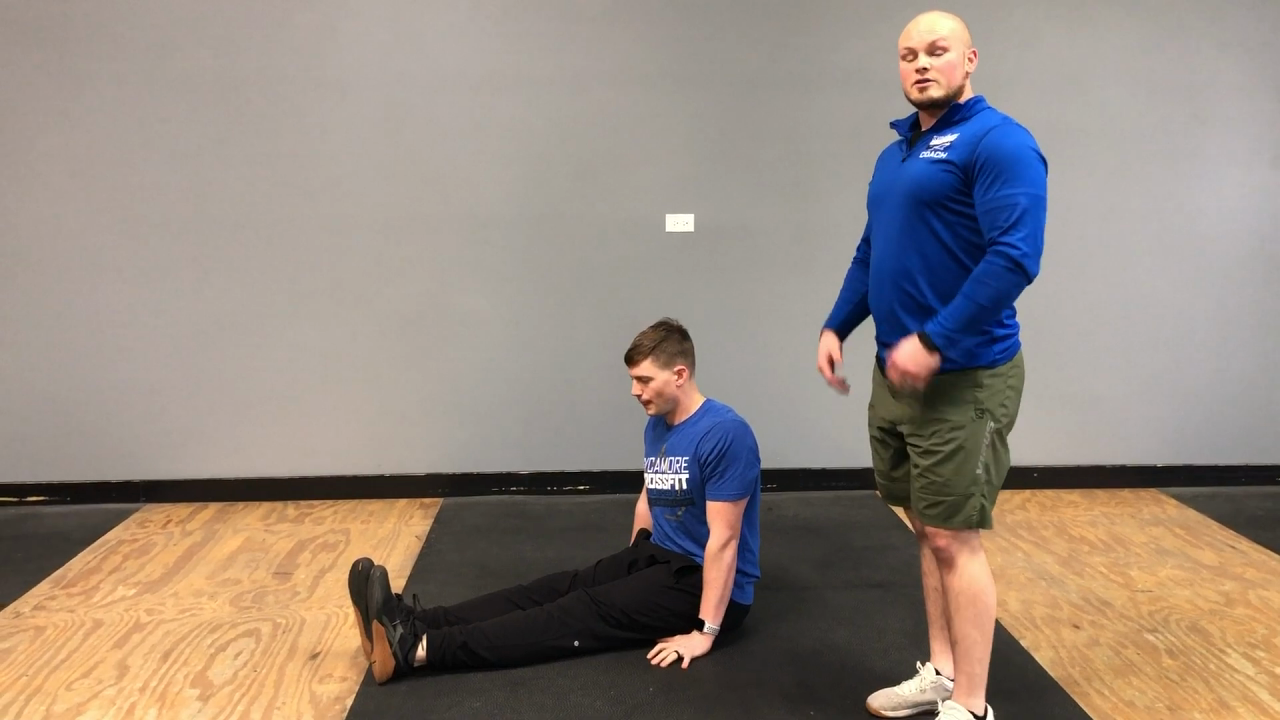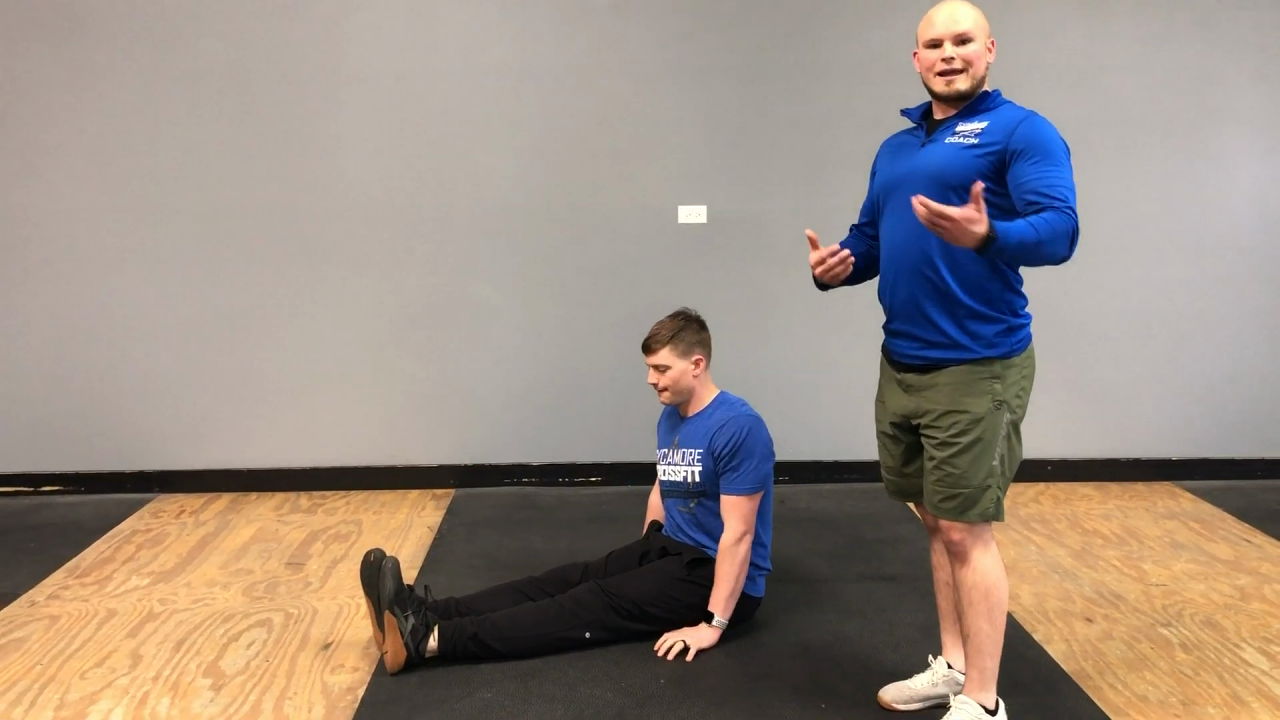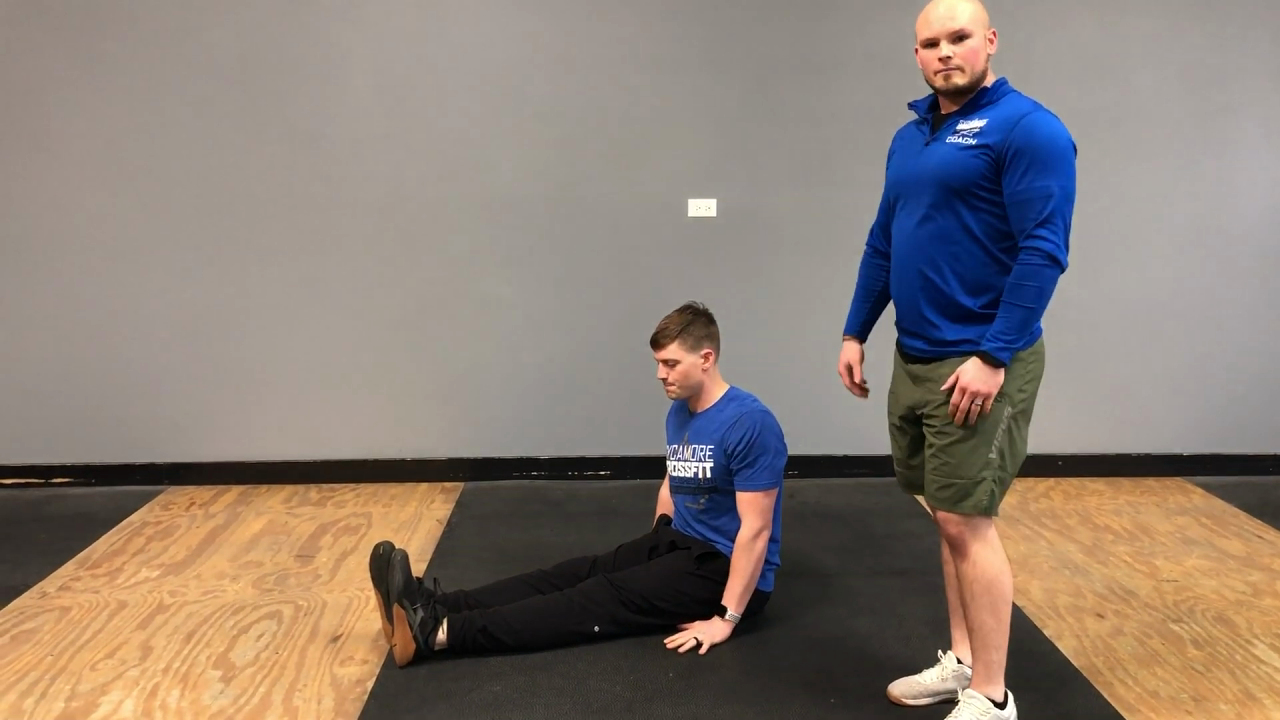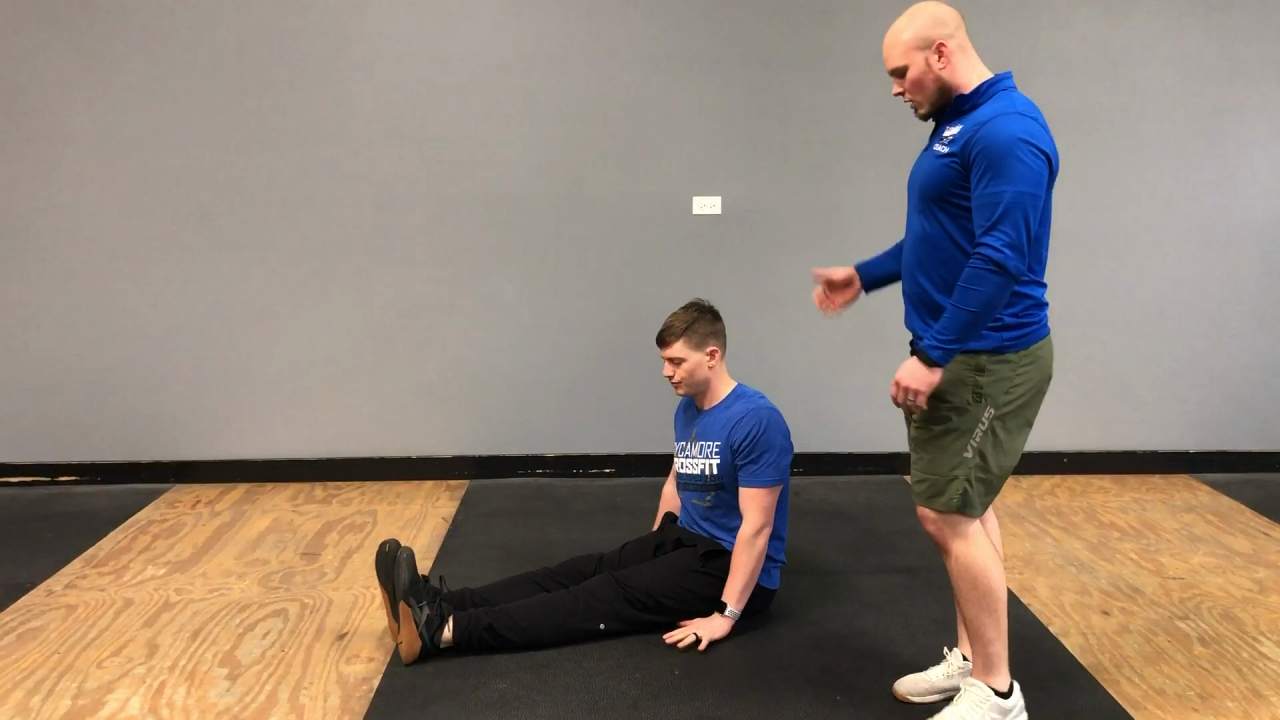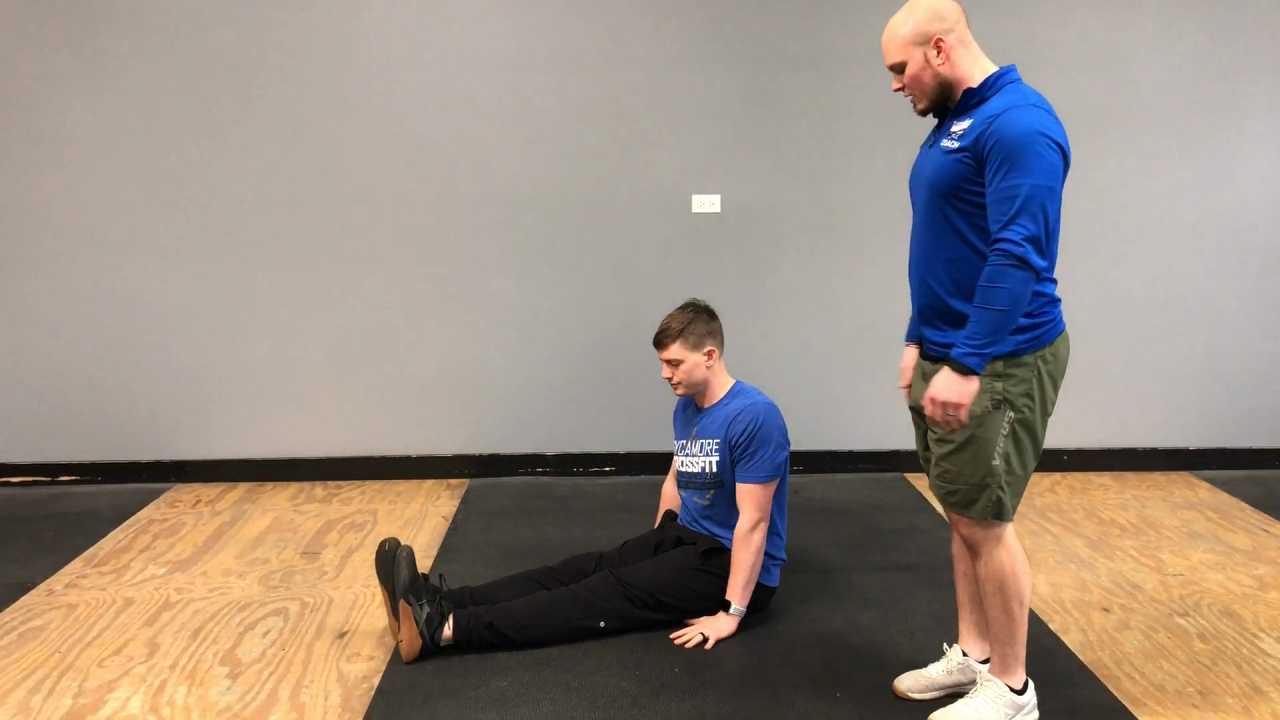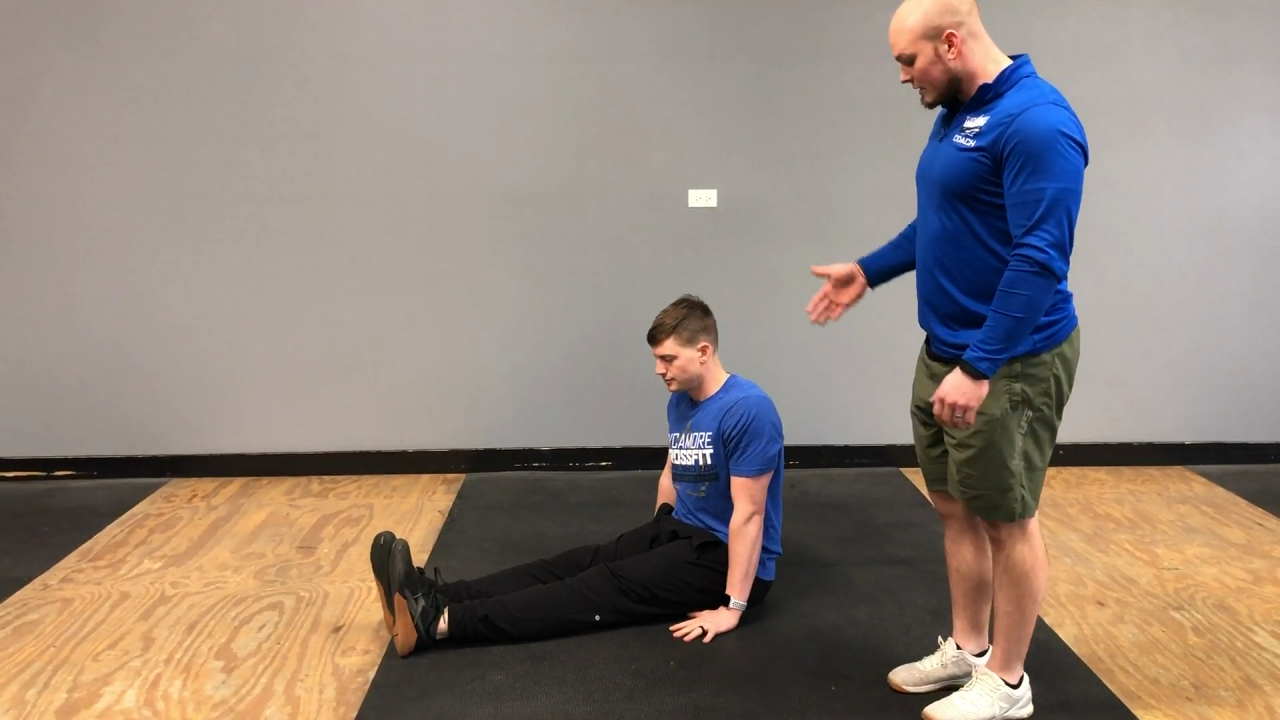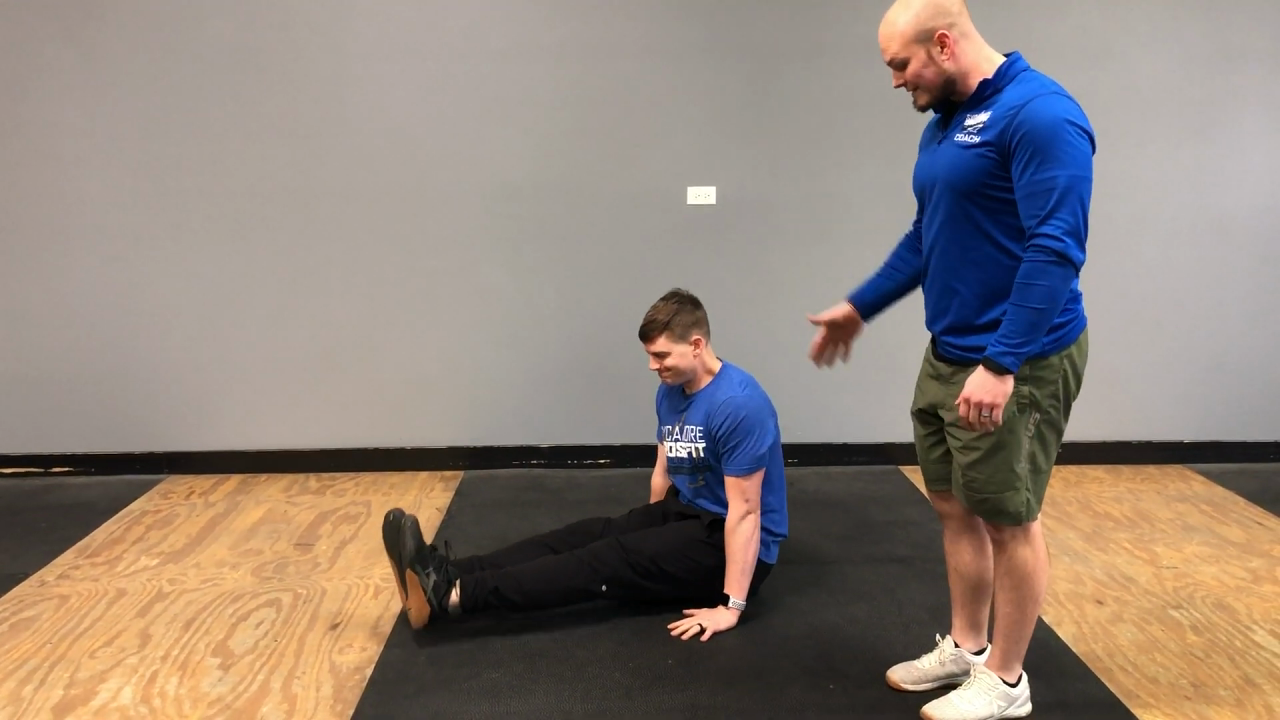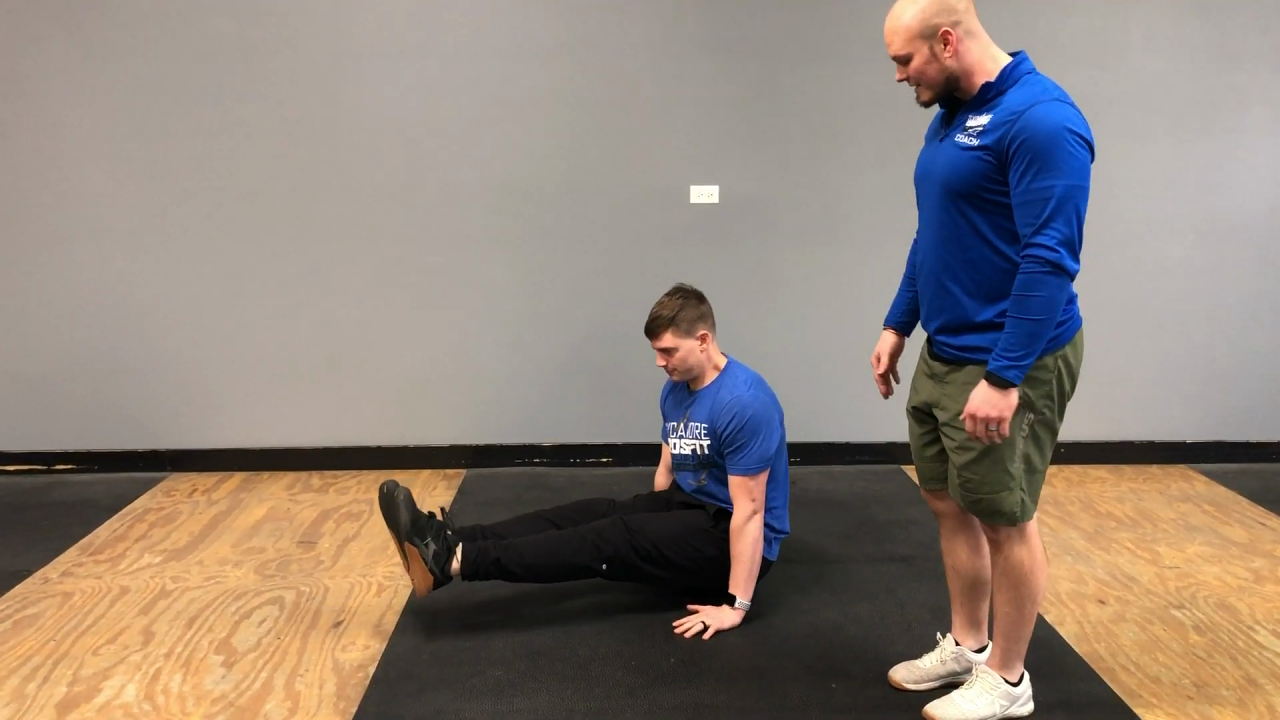
dt=0.5s
person 1, frame 1
left shoulder: (999, 142)
right shoulder: (896, 153)
left elbow: (1015, 257)
right elbow: (870, 255)
left wrist: (936, 343)
right wrist: (836, 327)
left hip: (962, 376)
right hip: (898, 372)
left knee: (952, 537)
right knee: (929, 530)
person 1, frame 2
left shoulder: (1022, 132)
right shoulder: (896, 148)
left elbow: (1056, 229)
right elbow: (871, 236)
left wrist: (988, 238)
right wrist: (837, 263)
left hip: (977, 369)
right hip: (901, 365)
left knee: (967, 532)
right knee: (936, 522)
person 1, frame 3
left shoulder: (1026, 129)
right shoulder: (909, 137)
left elbow: (1043, 251)
right elbow: (881, 243)
left wrist: (992, 356)
right wrist: (854, 332)
left hip: (980, 361)
right hip: (914, 358)
left knee: (966, 523)
right knee: (947, 518)
right ankle: (961, 661)
person 1, frame 4
left shoulder: (1007, 130)
right shoulder: (956, 126)
left elbow: (999, 260)
left wrist: (931, 356)
right wrist: (865, 276)
left hip: (989, 361)
right hip: (959, 355)
left knee: (947, 516)
right knee: (963, 510)
right ankle: (970, 657)
person 1, frame 5
left shoulder: (1018, 124)
right shoulder: (952, 124)
left elbow: (1018, 256)
left wrist: (966, 364)
right wrist: (918, 341)
left hip: (1000, 362)
right hip: (949, 356)
left knee: (982, 522)
right knee: (962, 513)
right ankle: (972, 654)
person 1, frame 6
left shoulder: (1036, 121)
right shoulder: (955, 115)
left elbow: (1039, 260)
left wrist: (980, 367)
right wrist: (867, 271)
left hip: (1009, 363)
right hip: (943, 351)
left knee: (1005, 518)
right knee: (956, 507)
right ankle: (967, 648)
person 1, frame 7
left shoulder: (1040, 115)
right shoulder: (944, 121)
left elbow: (1056, 250)
left wrist: (1001, 364)
right wrist: (859, 305)
left hip: (1016, 364)
right hip: (947, 354)
left knee: (1008, 519)
right knee: (954, 507)
right ankle: (965, 647)
person 1, frame 8
left shoulder: (1041, 120)
right shoulder: (949, 118)
left elbow: (1050, 260)
left wrist: (1002, 376)
right wrist: (897, 325)
left hip: (1008, 364)
right hip: (943, 354)
left knee: (1005, 519)
right knee: (948, 503)
right ankle: (966, 645)
person 2, frame 1
left shoulder: (724, 434)
right shoulder: (658, 425)
left elbow: (723, 539)
left wrist: (705, 631)
right wrist: (630, 571)
left hip: (709, 584)
right hip: (663, 557)
left knee: (586, 612)
right knee: (560, 587)
left ankle: (417, 649)
right ankle: (416, 625)
person 2, frame 2
left shoulder: (738, 428)
right shoulder: (671, 417)
left elbow: (738, 533)
left wrist: (713, 623)
right wrist: (642, 563)
left hip: (718, 575)
right hip: (673, 549)
left knee: (597, 604)
right knee: (571, 580)
left ankle: (428, 640)
right ankle: (426, 616)
person 2, frame 3
left shoulder: (750, 424)
right shoulder: (679, 413)
left elbow: (756, 529)
left wrist: (725, 618)
right wrist: (651, 555)
left hip: (727, 568)
right hip: (682, 542)
left knee: (606, 597)
right knee: (579, 573)
left ankle: (439, 633)
right ankle: (436, 609)
person 2, frame 4
left shoulder: (756, 420)
right shoulder: (688, 408)
left elbow: (757, 526)
left wrist: (726, 614)
right wrist: (652, 554)
left hip: (733, 567)
right hip: (687, 539)
left knee: (611, 594)
right knee: (583, 571)
left ankle: (444, 630)
right ankle: (441, 607)
person 2, frame 5
left shoulder: (753, 417)
right shoulder: (687, 407)
left elbow: (753, 521)
left wrist: (730, 613)
right wrist: (653, 552)
left hip: (734, 564)
right hip: (688, 538)
left knee: (611, 593)
right knee: (587, 569)
left ankle: (444, 628)
right ankle: (442, 605)
person 2, frame 6
left shoulder: (747, 410)
right shoulder: (681, 401)
left elbow: (749, 512)
left wrist: (732, 606)
right wrist: (652, 546)
left hip: (727, 558)
right hip: (684, 531)
left knee: (605, 589)
right knee: (578, 564)
left ankle: (439, 622)
right ankle: (436, 599)
person 2, frame 7
left shoulder: (738, 404)
right shoulder: (671, 392)
left elbow: (744, 510)
right elbow: (663, 472)
left wrist: (731, 607)
right wrist: (653, 534)
left hip: (738, 547)
right hip: (690, 515)
left knee: (612, 559)
right knee: (593, 534)
left ankle: (450, 594)
right ankle: (448, 576)
person 2, frame 8
left shoulder: (744, 403)
right shoulder: (677, 389)
left elbow: (749, 510)
left wrist: (736, 605)
right wrist: (655, 526)
left hip: (730, 540)
right hip: (692, 507)
left knee: (613, 538)
right knee: (592, 514)
left ankle: (453, 559)
right ankle: (448, 545)
